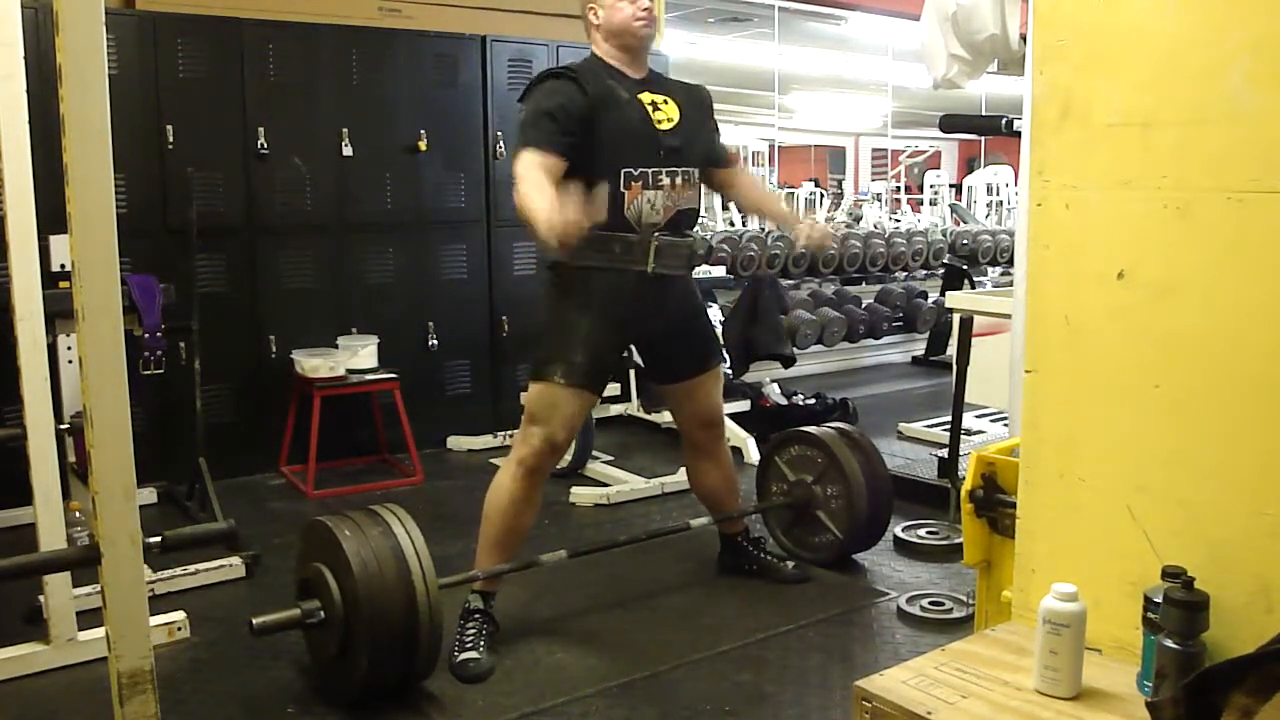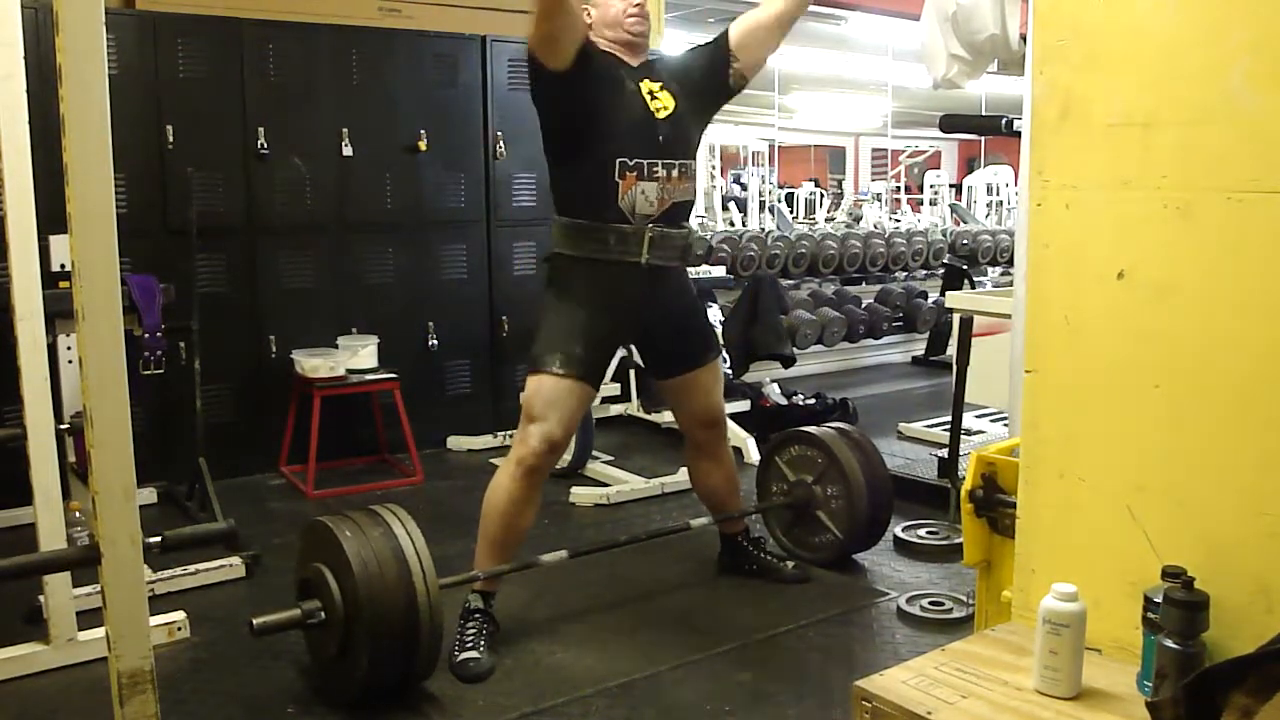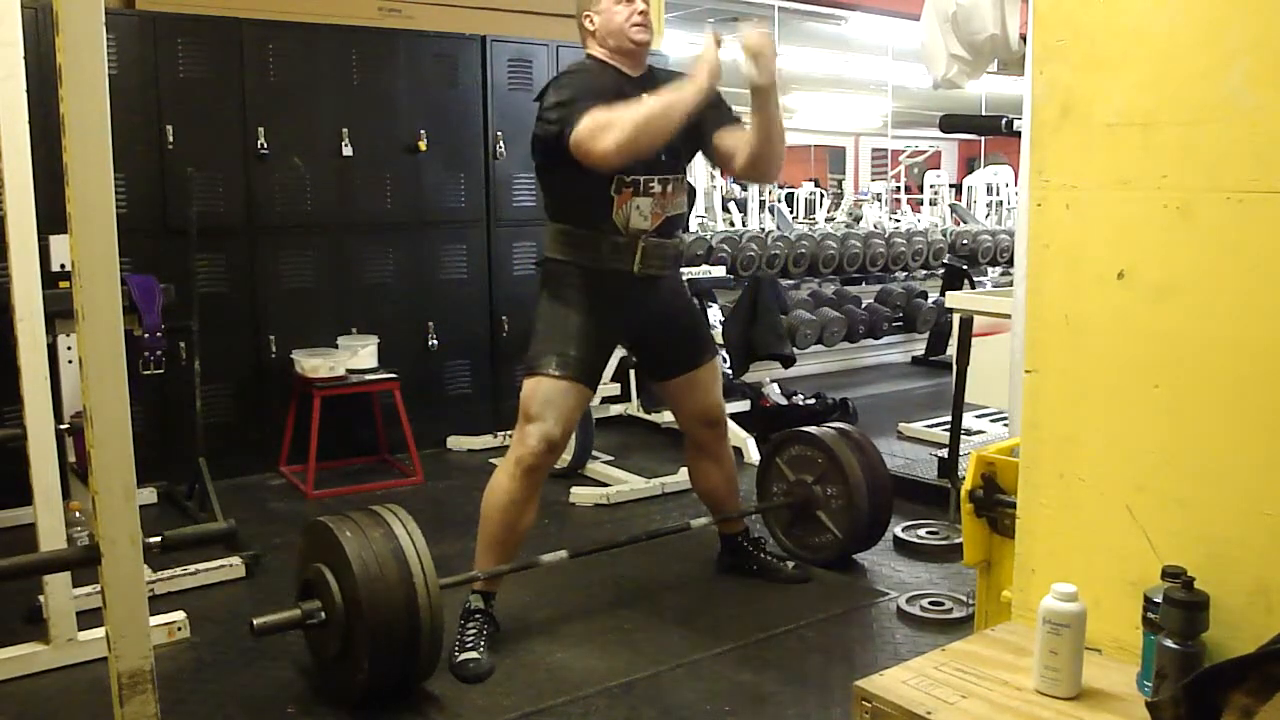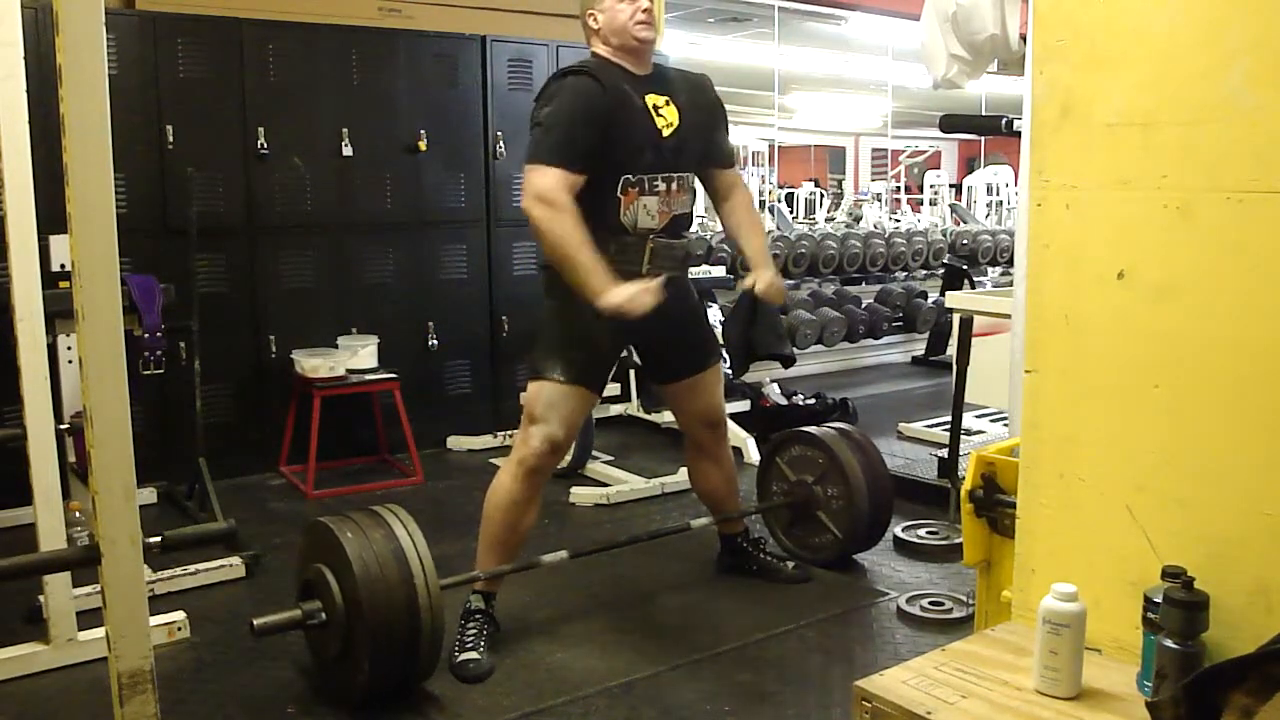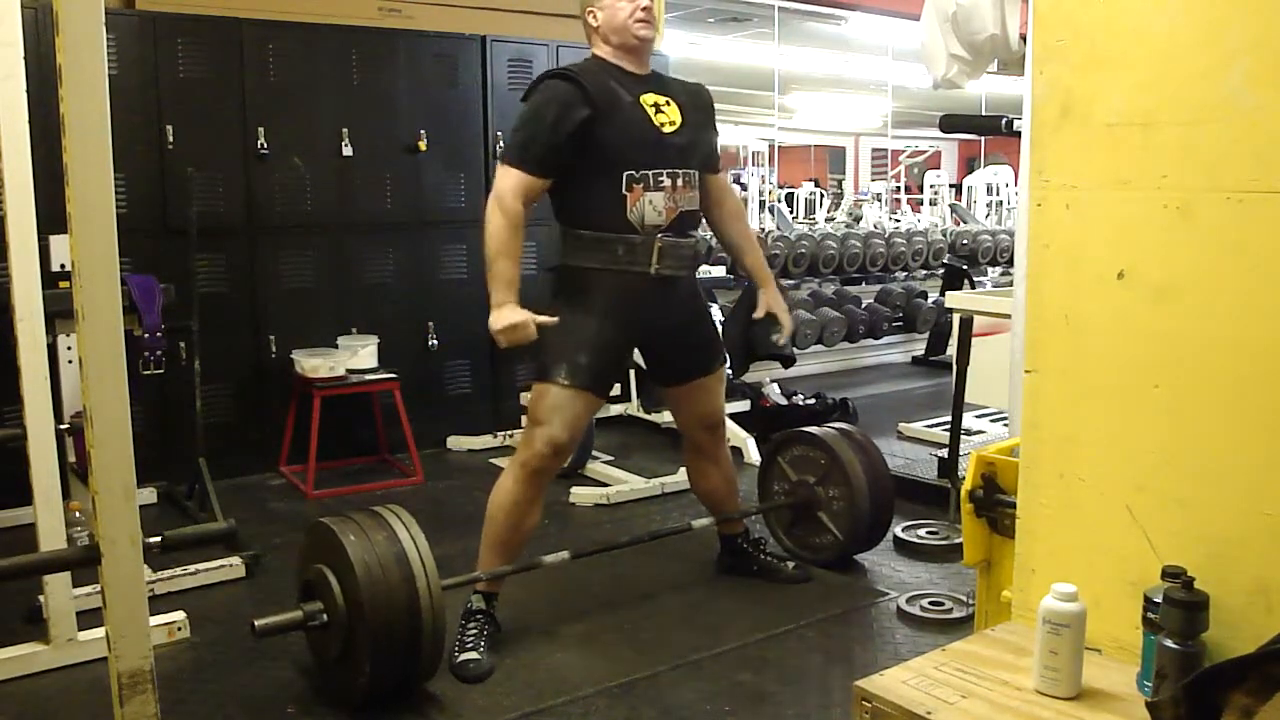
dt=0.3s
person 1, frame 1
left shoulder: (688, 99)
right shoulder: (569, 90)
left elbow: (729, 177)
right elbow: (530, 173)
left wrist: (794, 221)
right wrist: (551, 216)
left hip: (672, 287)
right hip: (597, 289)
left knee: (707, 427)
right knee: (537, 447)
left ankle: (738, 545)
right ankle: (478, 607)
person 1, frame 2
left shoulder: (687, 74)
right shoulder: (576, 72)
left hip: (666, 278)
right hip: (588, 281)
left knee: (708, 424)
right knee: (537, 445)
left ankle: (738, 545)
right ankle: (477, 607)
person 1, frame 3
left shoulder: (686, 94)
right shoulder: (576, 87)
left elbow: (759, 166)
right elbow: (609, 142)
left wrist: (764, 88)
right wrist: (698, 84)
left hip: (660, 283)
right hip: (583, 287)
left knee: (709, 423)
right knee: (536, 446)
left ankle: (737, 544)
right ankle: (478, 606)
person 1, frame 4
left shoulder: (694, 92)
right shoulder: (580, 92)
left elbow: (728, 187)
right elbow: (542, 198)
left wrist: (760, 263)
right wrist: (606, 289)
left hip: (668, 286)
right hip: (592, 297)
left knee: (710, 427)
right knee: (539, 448)
left ankle: (738, 545)
right ankle: (478, 607)
person 1, frame 5
left shoulder: (690, 98)
right shoulder: (569, 93)
left elbow: (718, 197)
right elbow: (507, 197)
left wrist: (765, 282)
right wrist: (504, 301)
left hip: (677, 288)
right hip: (596, 292)
left knee: (709, 431)
right knee: (543, 449)
left ankle: (737, 546)
right ankle: (479, 608)
